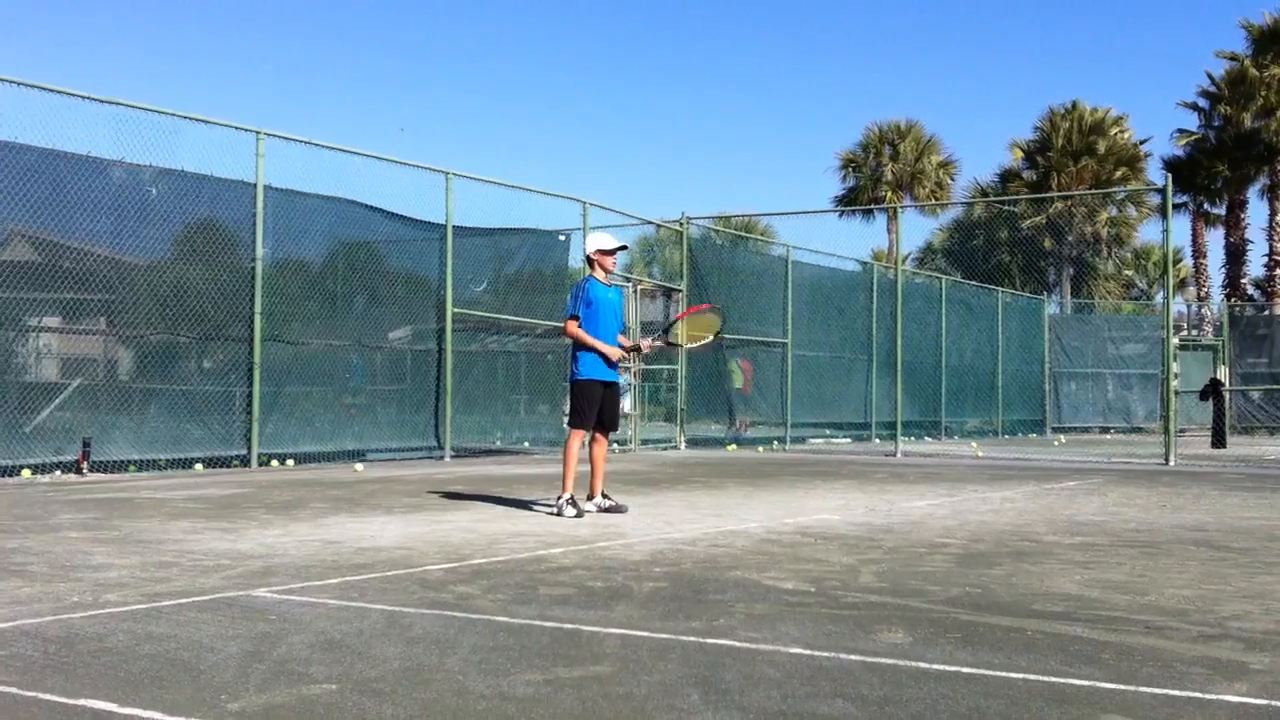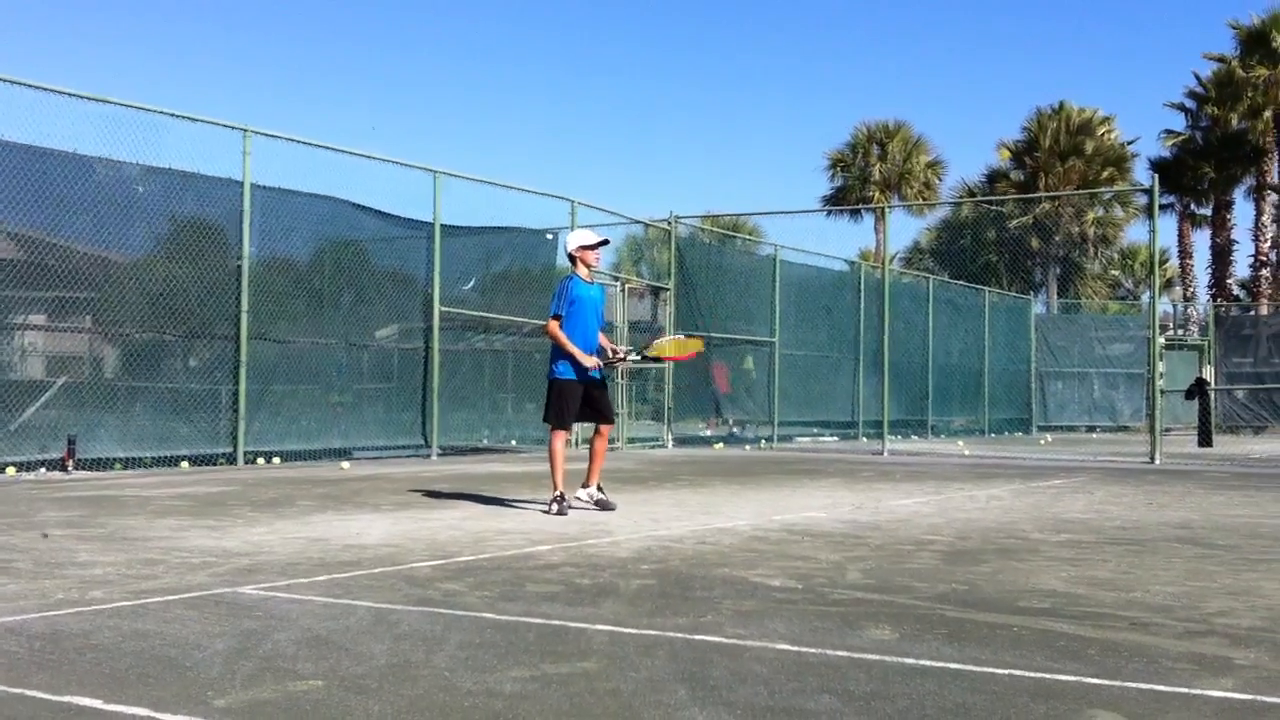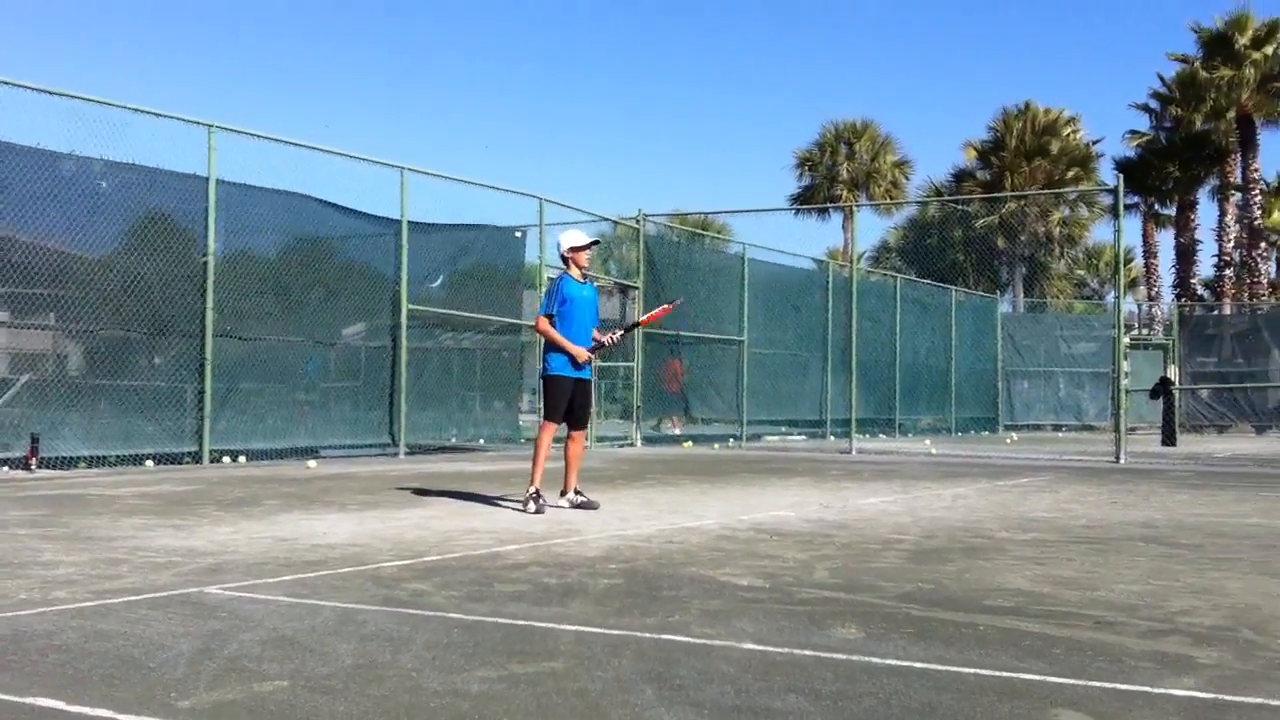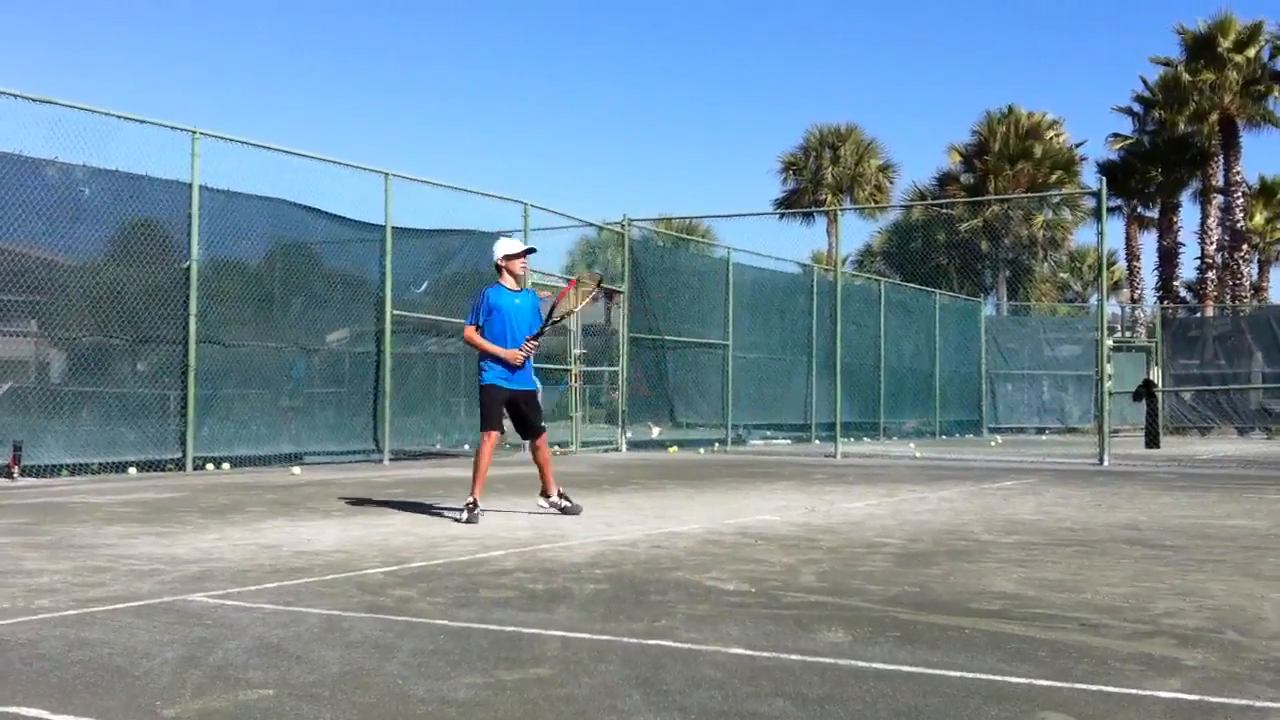
dt=0.7s
person 1, frame 1
left shoulder: (616, 293)
right shoulder: (584, 287)
right elbow: (570, 328)
left wrist: (633, 344)
right wrist: (603, 349)
left hip: (610, 374)
right hip: (587, 372)
left knee: (601, 434)
right knee: (578, 431)
left ankle: (596, 496)
right ankle: (566, 497)
person 1, frame 2
left shoulder: (598, 290)
right shoulder: (568, 285)
right elbow: (552, 327)
left wrist: (608, 346)
right wrist: (579, 355)
left hip: (592, 372)
right hip: (566, 370)
left knee: (605, 424)
right knee: (560, 429)
left ankle: (590, 487)
right ankle: (558, 494)
person 1, frame 3
left shoulder: (591, 289)
right shoulder: (560, 284)
right elbow: (541, 324)
left wrist: (603, 337)
right wrist: (572, 349)
left hip: (583, 370)
right hip: (559, 367)
left knee: (578, 430)
right knee: (551, 424)
left ankle: (570, 492)
right ankle: (534, 490)
person 1, frame 4
left shoulder: (531, 298)
right shoulder: (489, 295)
right elbow: (469, 334)
left wrist: (532, 347)
right wrist: (503, 353)
left hip: (524, 380)
right hip: (494, 378)
left knee: (539, 439)
right knee: (491, 435)
left ankle: (551, 494)
right ankle: (473, 500)
